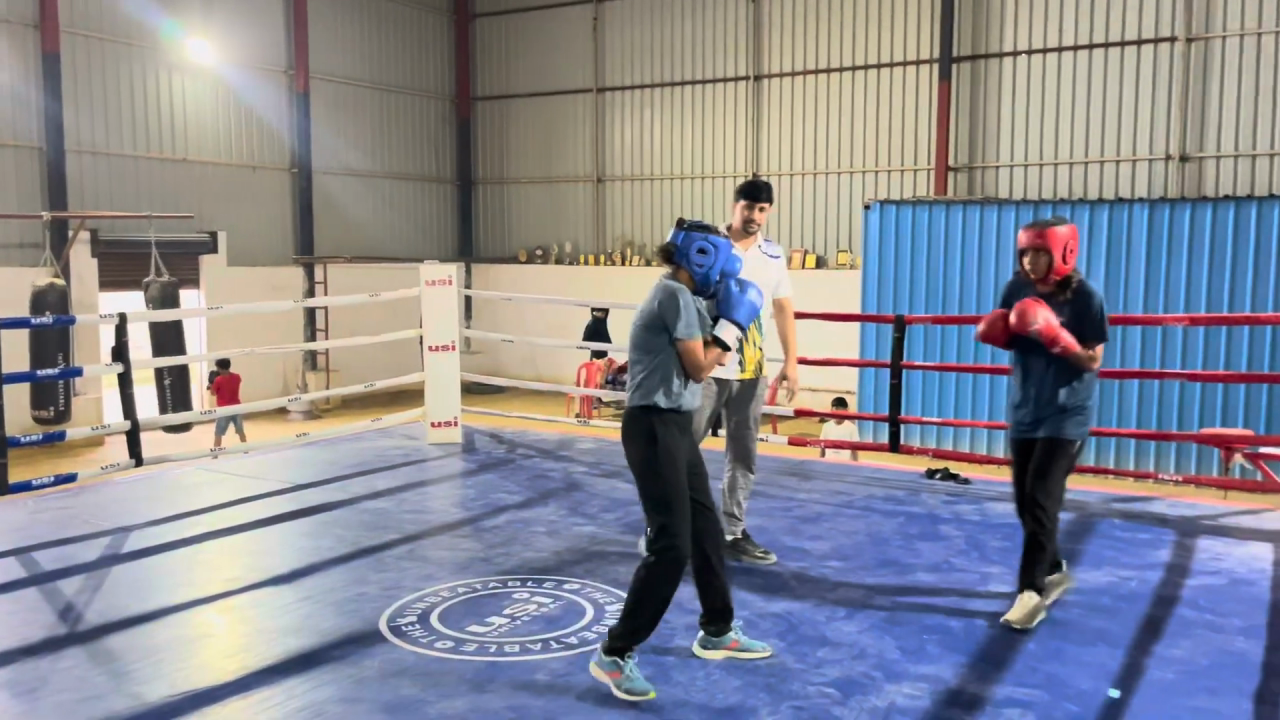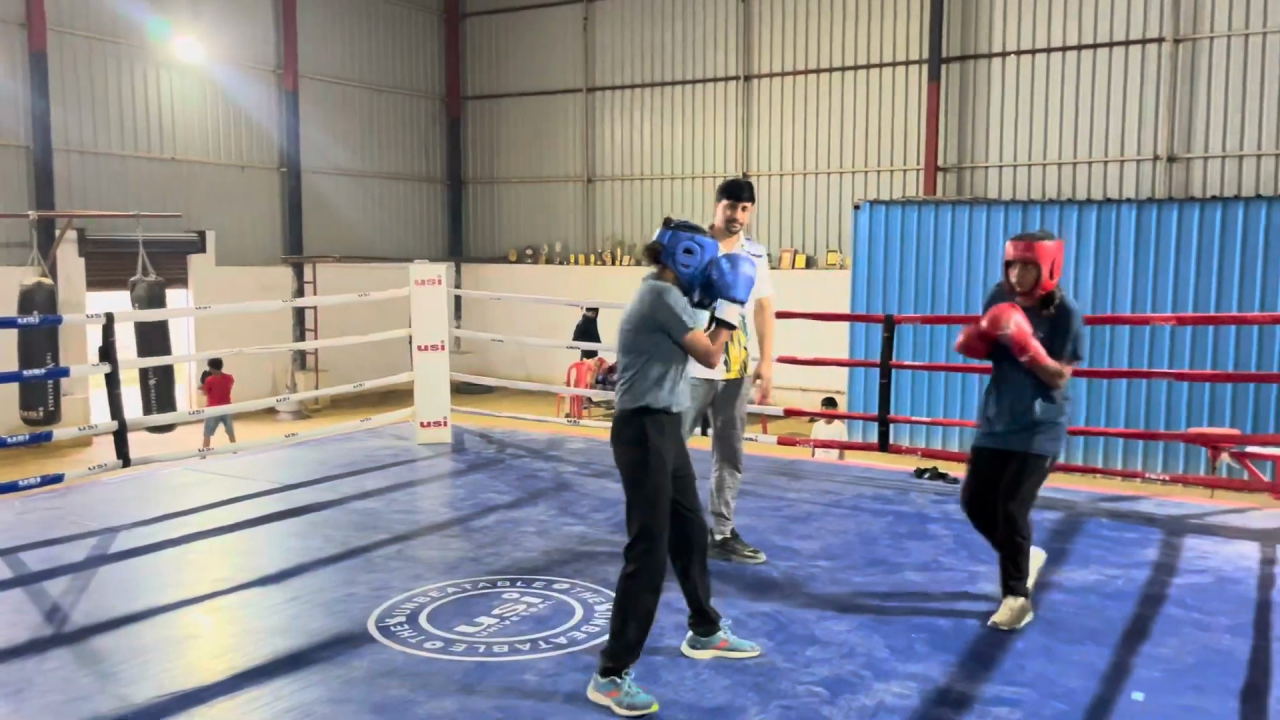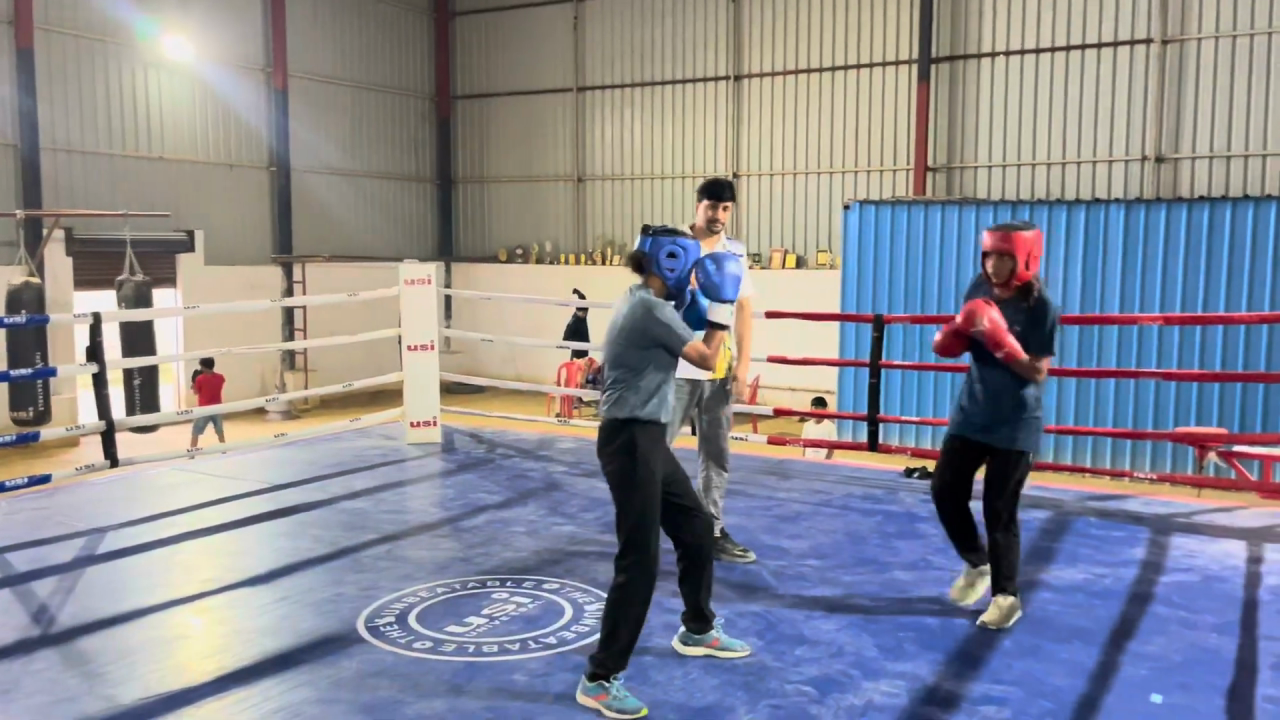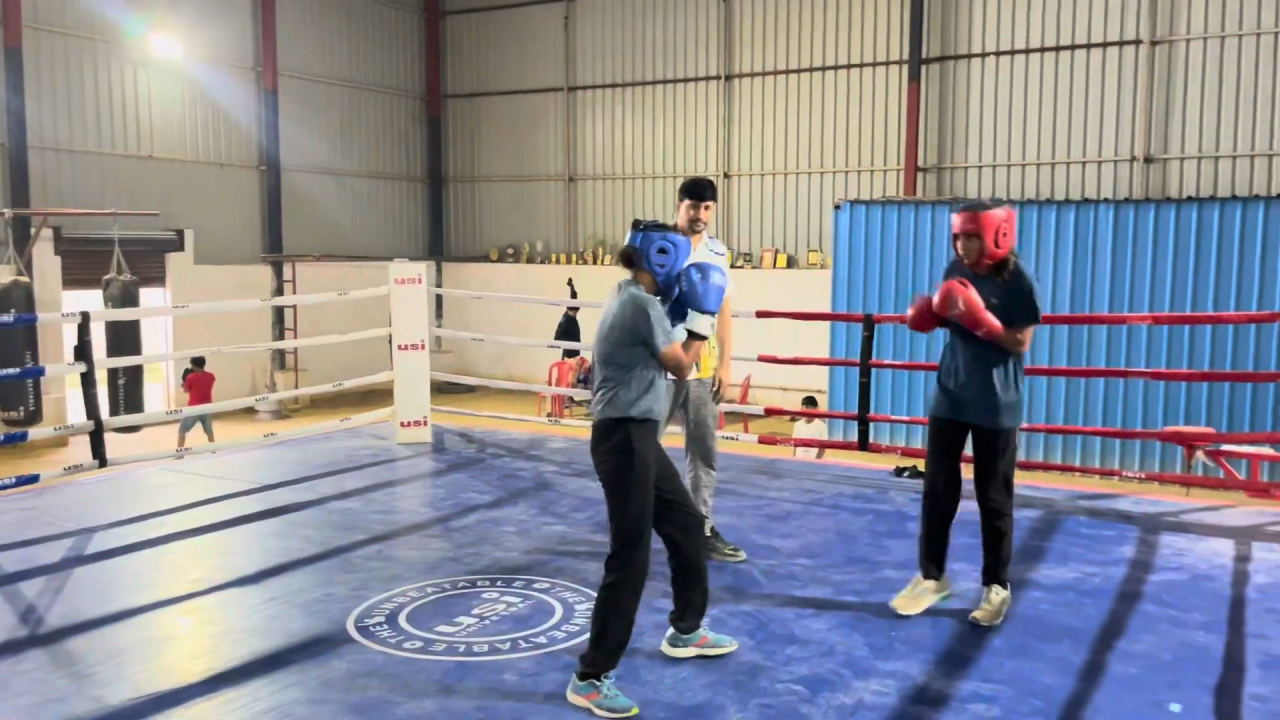
dt=0.1s
person 1, frame 1
left shoulder: (678, 297)
right shoulder: (672, 296)
left elbow: (690, 362)
right elbow: (700, 367)
left wrist: (719, 311)
right wrist: (733, 322)
left hip: (675, 427)
right hip: (653, 428)
left knee: (707, 534)
right knee: (670, 546)
left ankle: (717, 632)
right ankle: (615, 655)
person 1, frame 2
left shoulder: (662, 294)
right shoulder: (662, 295)
left elbow: (683, 348)
right elbow: (710, 354)
left wrist: (712, 297)
right wrist: (732, 301)
left hip: (662, 427)
right hip: (644, 430)
left knee: (692, 533)
right knee: (649, 551)
left ankle: (705, 632)
right ankle: (610, 675)
person 1, frame 3
left shoulder: (641, 302)
right shoulder: (651, 308)
left elbow: (671, 348)
right elbow: (706, 358)
left wrist: (695, 315)
right wrist: (721, 303)
left hip: (644, 438)
right hip: (629, 441)
left knee: (696, 528)
right knee: (639, 560)
left ankle: (698, 630)
right ankle: (599, 680)
person 1, frame 4
left shoulder: (629, 298)
right shoulder: (641, 305)
left elbow: (658, 352)
right elbow: (682, 365)
left wrist: (680, 311)
right wrist: (704, 312)
left hip: (636, 436)
right hip: (623, 439)
left knee: (687, 526)
right knee: (630, 560)
left ankle: (686, 629)
right ankle: (589, 678)
person 2, frame 1
left shoulder: (1085, 298)
right shoulder: (1016, 288)
left elbow: (1093, 361)
right elbow: (1006, 337)
left wrist: (1054, 337)
right wrist: (994, 332)
left hip: (1066, 416)
right hip: (1025, 412)
left knee: (1041, 498)
right knee: (1027, 500)
left ankle: (1034, 591)
right ankle: (1052, 570)
person 2, frame 2
left shoulder: (1064, 313)
right shoulder: (999, 296)
left elbow: (1059, 377)
left wrist: (1026, 345)
right wrist: (974, 342)
left hip: (1039, 430)
right hip: (995, 422)
left knee: (1011, 511)
right knee: (975, 502)
left ankle: (1017, 595)
right ankle: (1026, 558)
person 2, frame 3
left shoulder: (1040, 304)
right shoulder: (979, 288)
left elbow: (1036, 369)
left wrist: (999, 340)
right wrist: (952, 341)
left hip: (1016, 424)
right hip: (970, 415)
left knee: (1000, 508)
right knee: (946, 492)
left ankle: (1006, 594)
right ankle: (978, 566)
person 2, frame 4
left shoulder: (1017, 280)
right shoulder: (956, 271)
left elbow: (1020, 343)
left wrist: (979, 317)
right wrist: (927, 316)
left hip: (997, 405)
right hip: (950, 398)
left knee: (993, 497)
right knee: (939, 488)
left ankle: (997, 587)
right ankle: (931, 577)
person 3, frame 1
left shoulder: (774, 256)
left elbow: (784, 311)
left wrist: (791, 361)
left hip: (750, 372)
left knee: (743, 456)
left ankle: (733, 533)
person 3, frame 2
left shoulder: (755, 254)
left elbow: (763, 311)
left wrist: (766, 364)
left hip: (736, 372)
right hip: (690, 370)
left knee: (729, 456)
left ankle: (722, 534)
person 3, frame 3
left shoulder: (735, 253)
left elbow: (742, 310)
left wrist: (742, 362)
left hip: (719, 372)
right hip: (675, 370)
left knee: (716, 454)
left ankle: (712, 532)
person 3, frame 4
left shoulder: (716, 252)
left elbow: (722, 310)
left wrist: (724, 364)
left hip: (702, 371)
left knee: (704, 453)
left ankle: (702, 531)
